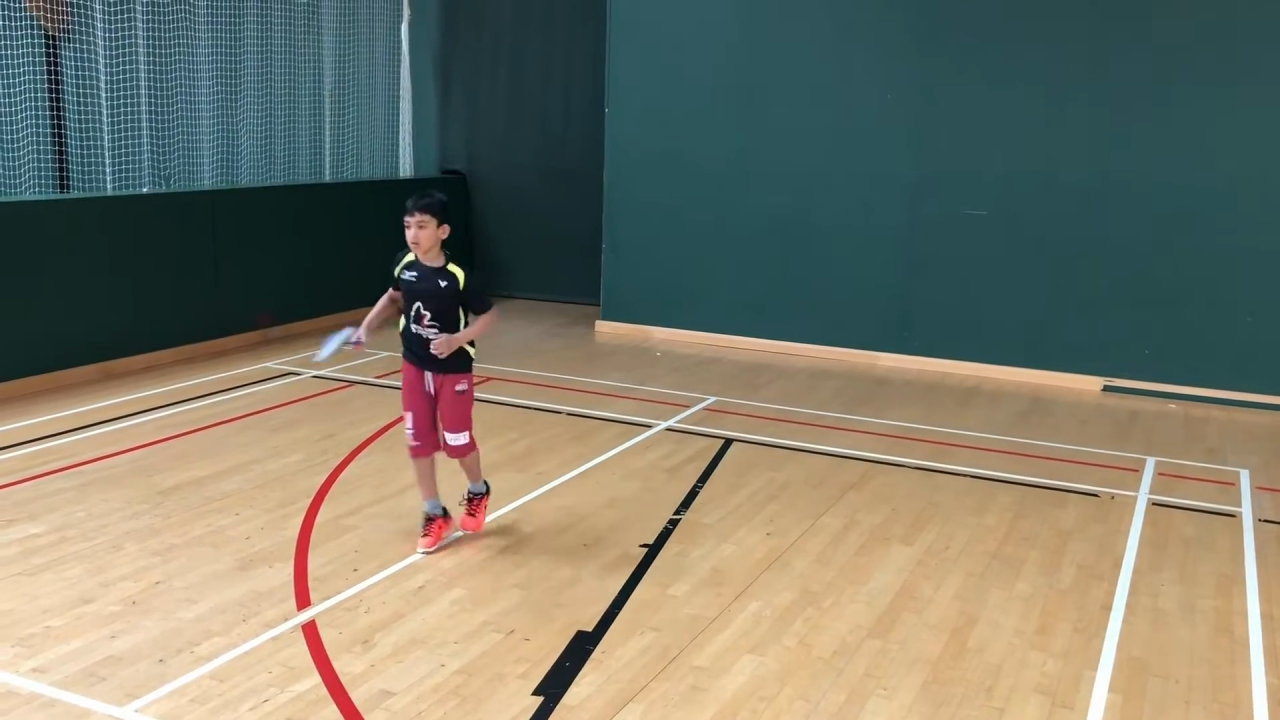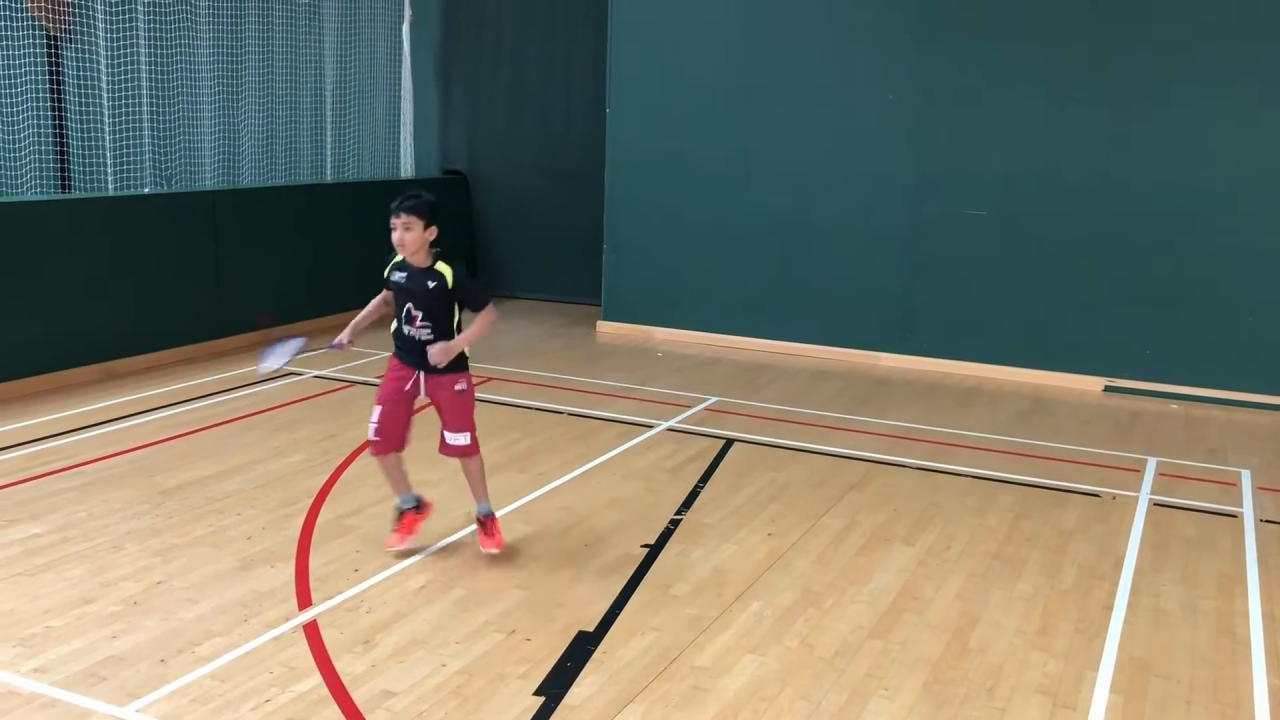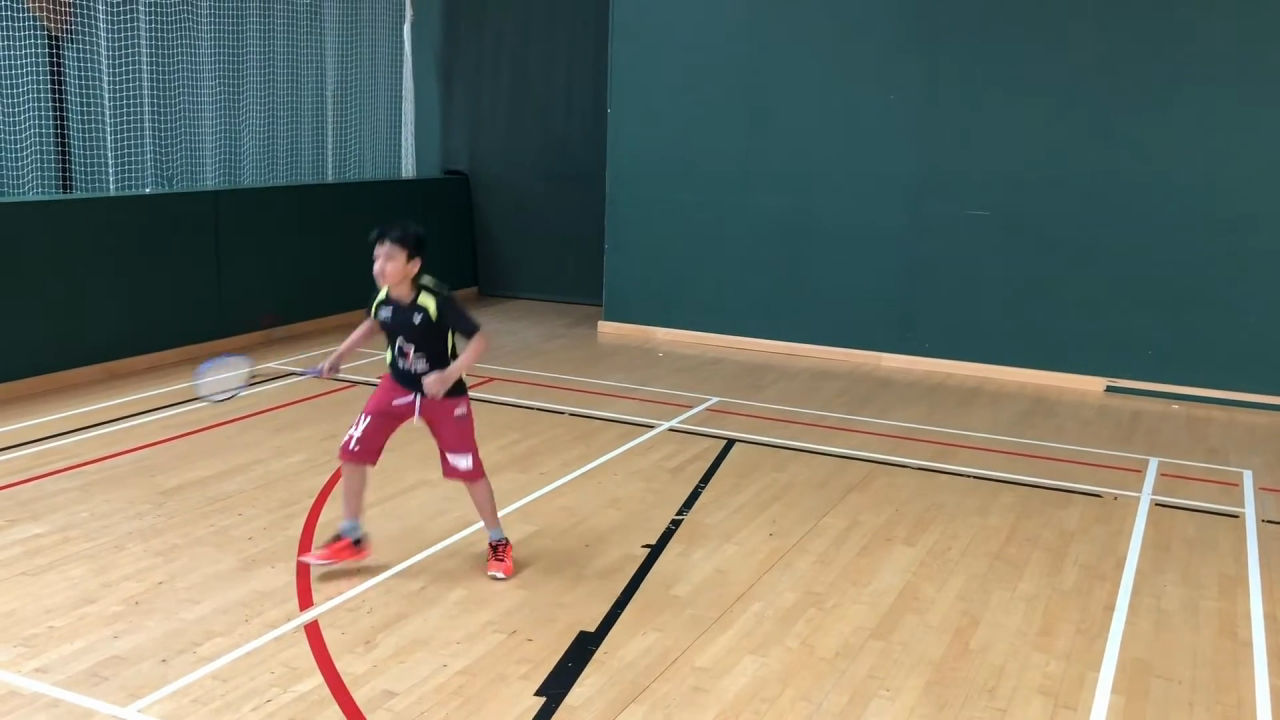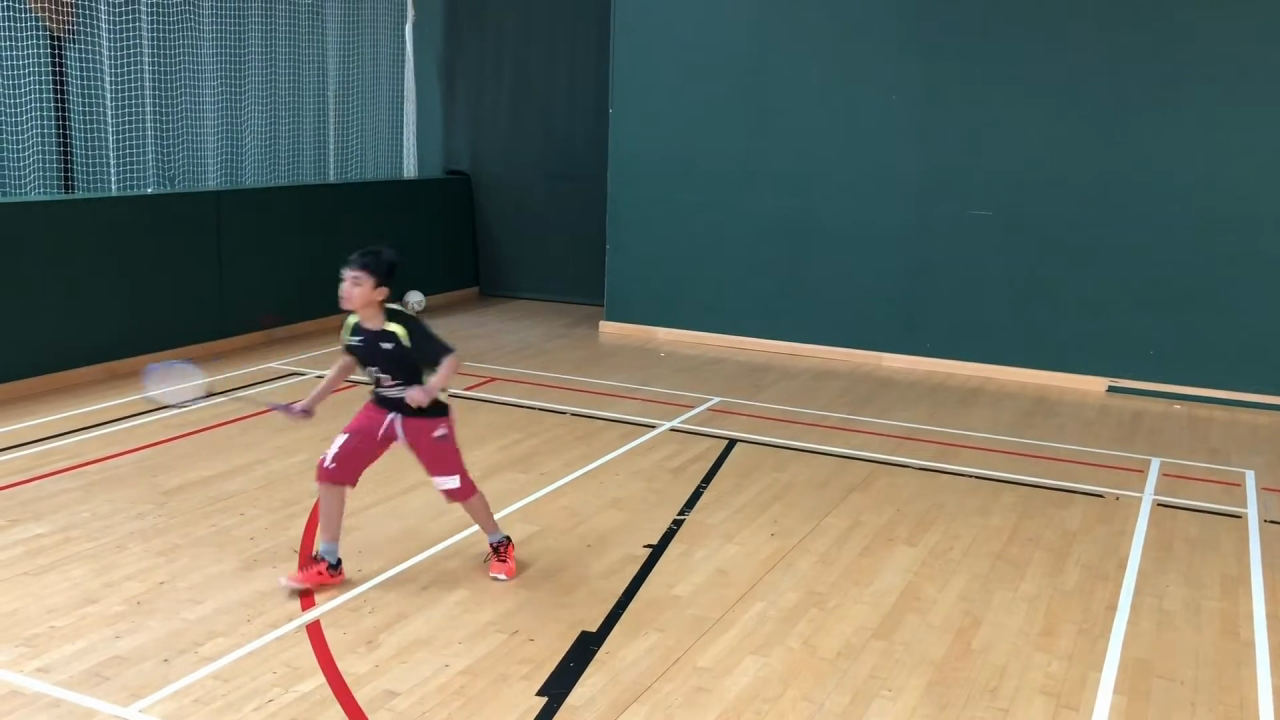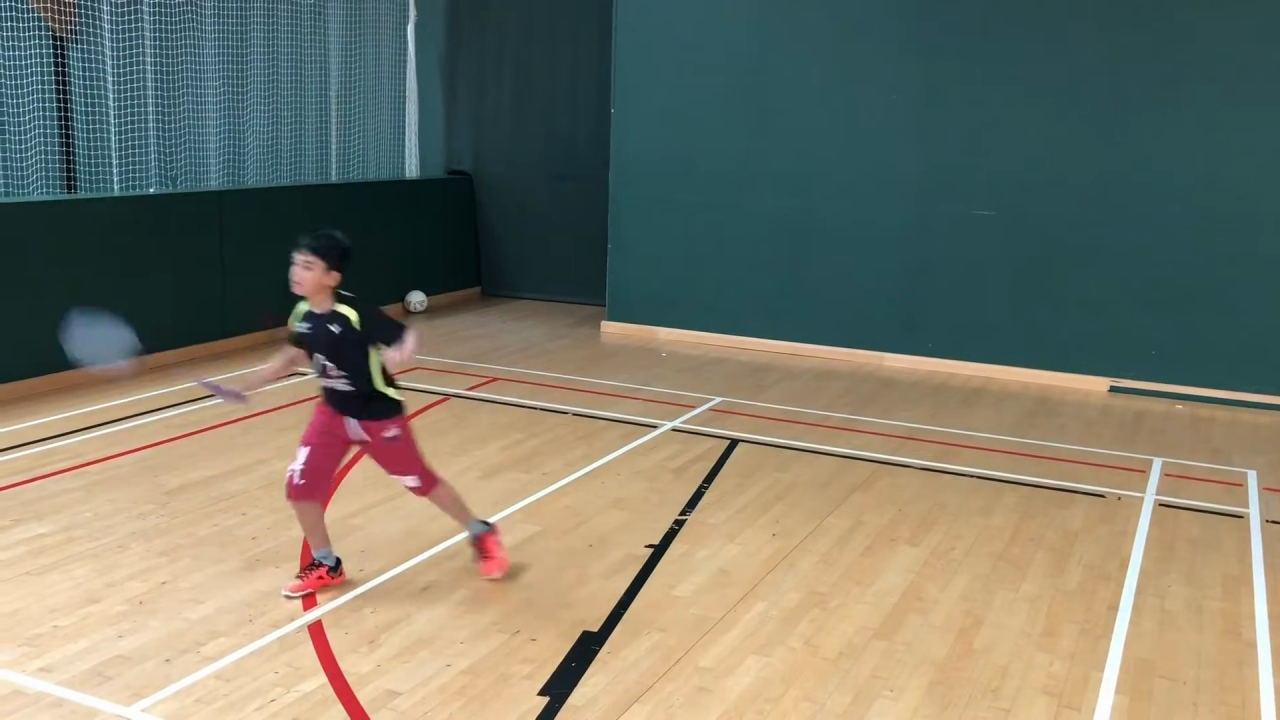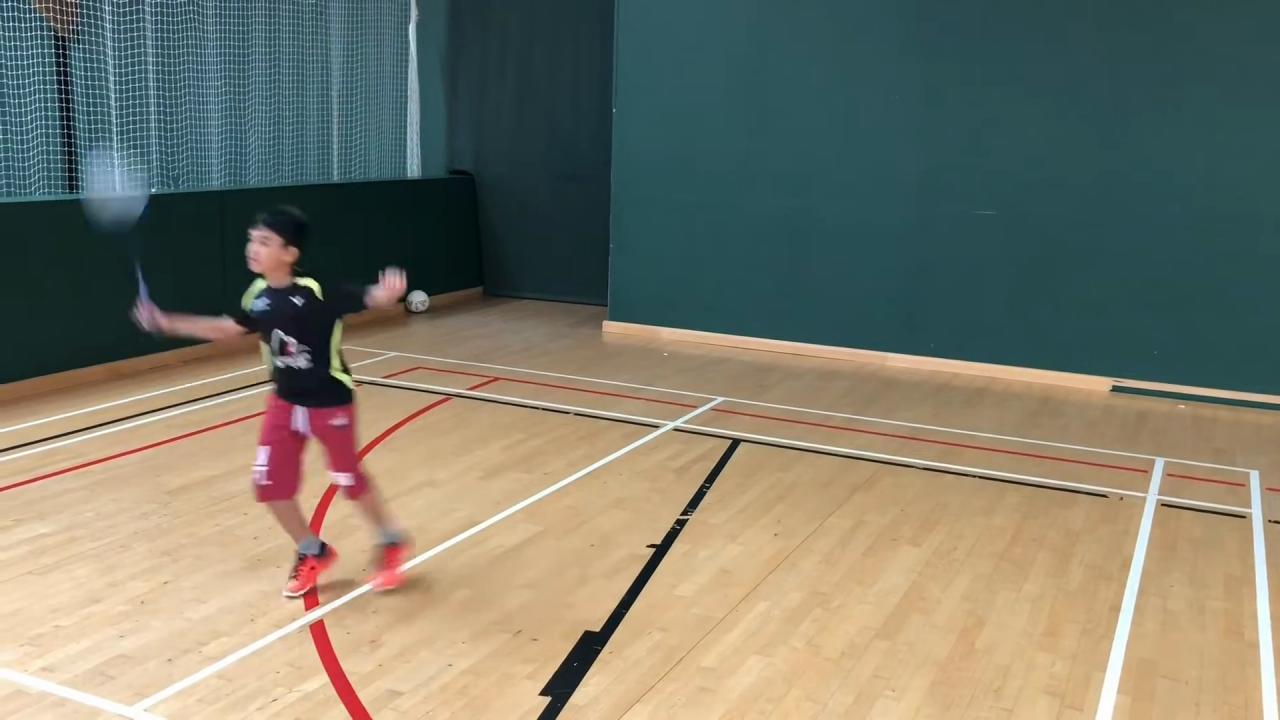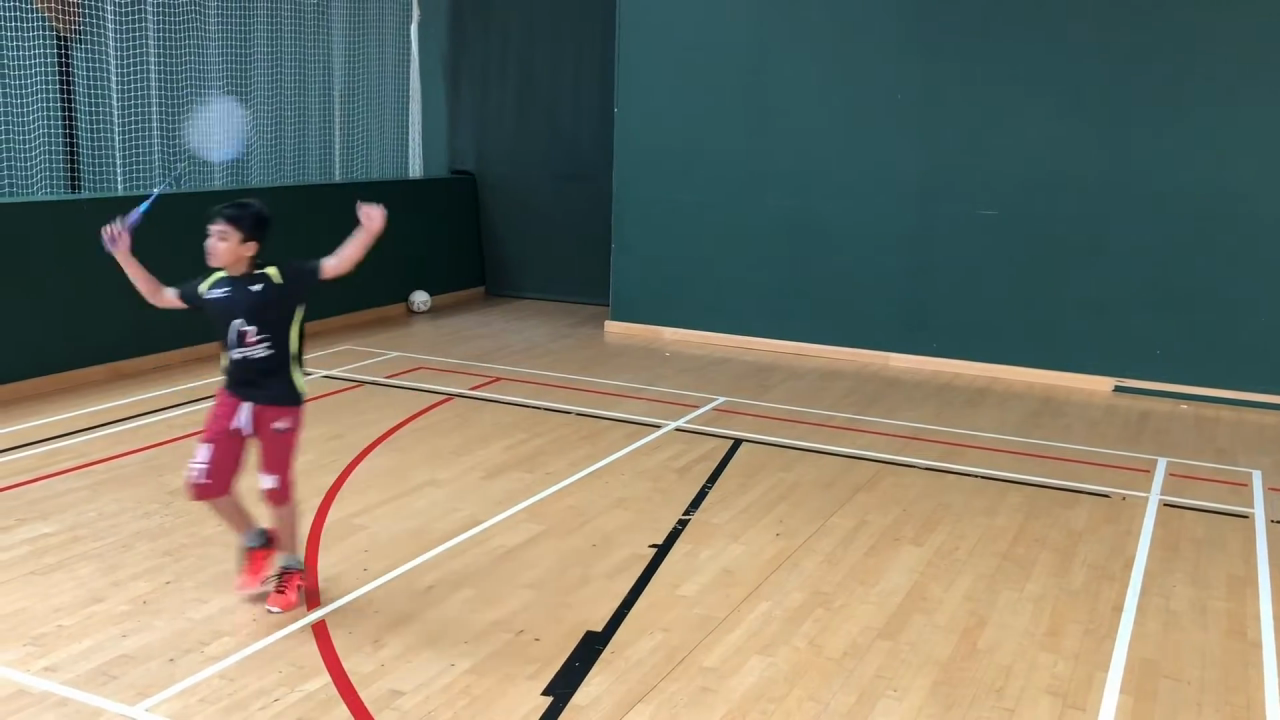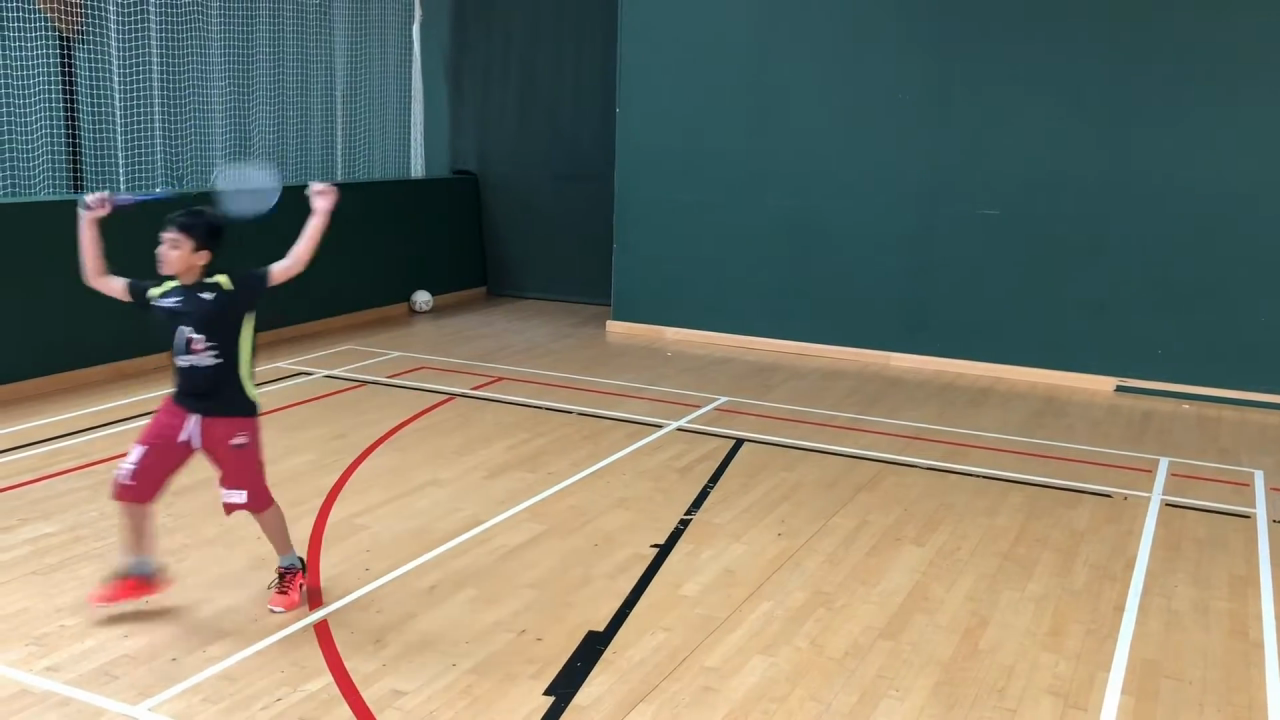
dt=0.1s
person 1, frame 1
left shoulder: (458, 276)
right shoulder: (404, 265)
left elbow: (487, 317)
left wrist: (456, 339)
right wrist: (367, 324)
left hip: (452, 369)
right hip: (414, 365)
left knee: (459, 441)
right knee: (419, 443)
left ankle: (477, 489)
right ankle: (436, 515)
person 1, frame 2
left shoulder: (449, 274)
right shoulder: (395, 266)
left elbow: (488, 313)
left wrist: (455, 345)
right wrist: (353, 327)
left hip: (447, 370)
right hip: (403, 364)
left knee: (462, 444)
right knee: (381, 440)
left ankle: (485, 516)
right ankle: (410, 506)
person 1, frame 3
left shoulder: (436, 304)
right shoulder: (382, 301)
left elbow: (478, 340)
left wrist: (449, 376)
right wrist: (334, 358)
left hip: (441, 393)
right hip: (397, 386)
left knee: (466, 468)
right knee: (353, 449)
left ankle: (498, 541)
right ankle: (349, 538)
person 1, frame 4
left shoulder: (404, 329)
right shoulder: (353, 327)
left elbow: (448, 361)
right elbow: (347, 361)
left wrist: (430, 390)
right wrist: (313, 398)
left hip: (425, 414)
right hip: (381, 410)
left knee: (457, 486)
right knee: (330, 470)
left ankle: (500, 544)
right ankle: (328, 562)
person 1, frame 5
left shoulder: (355, 314)
right shoulder: (302, 315)
left elbow: (409, 336)
right elbow: (292, 356)
left wrist: (402, 356)
right wrist: (247, 385)
left hip: (378, 413)
right hip: (335, 410)
left knee: (422, 481)
right knee: (299, 486)
left ankle: (481, 534)
right ankle: (326, 564)
person 1, frame 6
left shoulder: (319, 291)
right shoulder: (258, 293)
left elbow: (371, 298)
right elbow: (230, 328)
left wrist: (390, 292)
right wrist: (168, 322)
left hip: (329, 401)
right hip: (285, 401)
left knee: (349, 479)
right knee: (271, 486)
left ankle: (391, 542)
right ankle: (312, 552)
person 1, frame 7
left shoulder: (279, 281)
right shoulder: (211, 288)
left elbow: (341, 262)
right elbow: (159, 296)
left wrist: (369, 229)
right wrist: (124, 255)
left hip: (278, 402)
right hip: (234, 398)
left knee: (275, 489)
right knee: (203, 483)
left ankle: (292, 568)
right ankle: (257, 540)
person 1, frame 8
left shoulder: (231, 287)
right shoulder: (161, 293)
left elbow: (292, 265)
right elbow: (97, 279)
left wrist: (320, 214)
right wrist: (88, 222)
left hip: (230, 414)
right hip: (182, 409)
left knee: (250, 497)
right knee: (129, 483)
left ankle: (291, 568)
right ankle: (139, 572)
